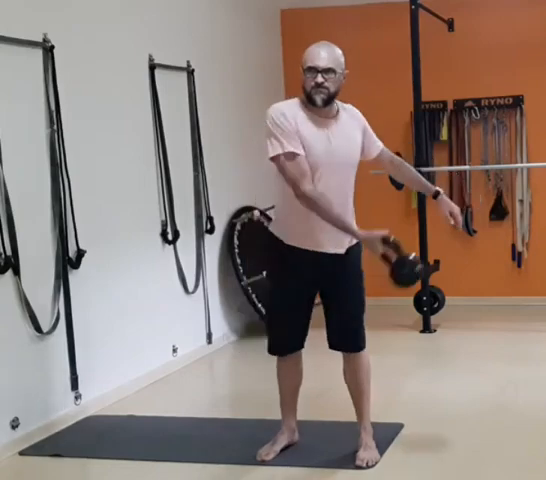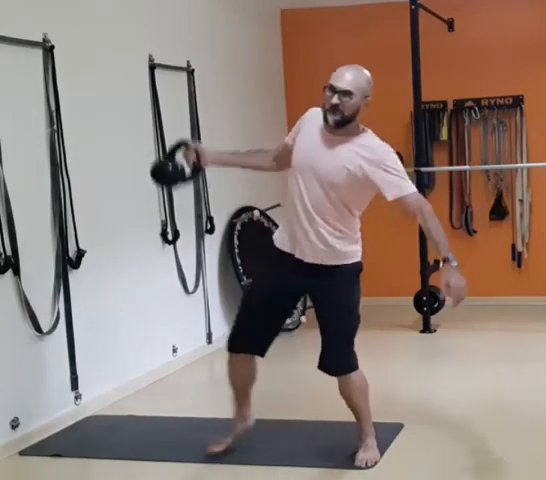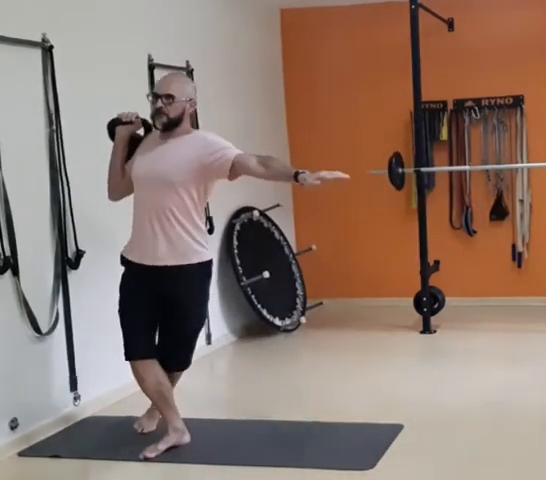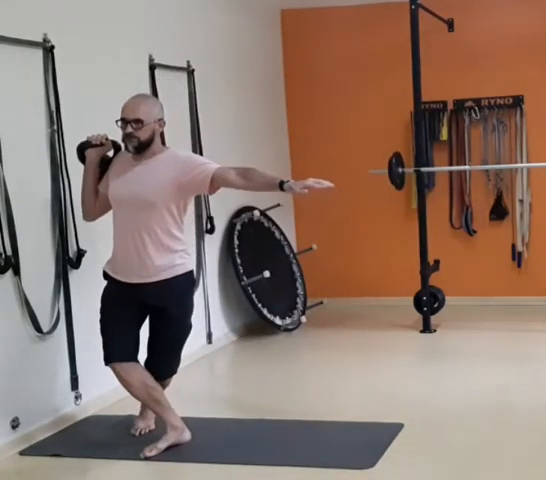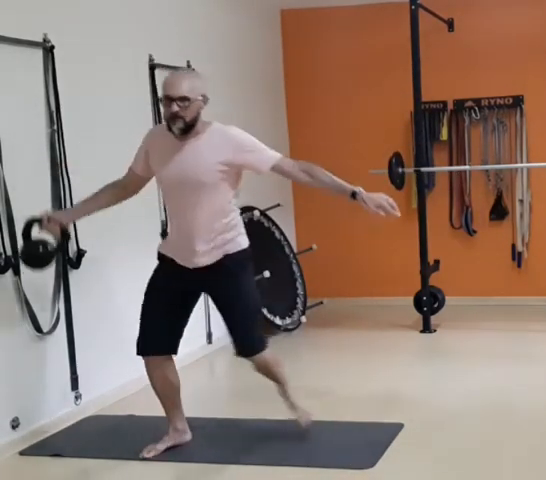
dt=1s
person 1, frame 1
left shoulder: (353, 118)
right shoulder: (282, 116)
left elbow: (390, 161)
right elbow: (304, 189)
left wrist: (436, 194)
right wrist: (359, 232)
left hip: (343, 250)
right hip: (293, 250)
left knee: (352, 344)
right knee: (285, 344)
left ankle: (366, 434)
right ankle: (288, 428)
person 1, frame 2
left shoulder: (374, 153)
right shoulder: (309, 122)
left elbow: (417, 206)
right elbow: (275, 160)
left wrist: (448, 263)
right wrist: (212, 157)
left hip: (337, 266)
right hip: (287, 256)
left knee: (340, 362)
right knee: (241, 344)
left ankle: (368, 437)
right ankle: (242, 417)
person 1, frame 3
left shoulder: (205, 146)
right shoulder: (147, 145)
left elbow: (254, 164)
right elbow: (116, 191)
left wrist: (299, 175)
right wrist: (121, 141)
left hip: (187, 268)
right hip: (139, 266)
left knee: (175, 355)
right knee: (139, 354)
left ankle: (159, 407)
right ankle: (175, 428)
person 1, frame 4
left shoulder: (181, 164)
right shoulder: (118, 164)
left elbow: (236, 176)
right elbow: (90, 212)
left wrist: (285, 184)
right wrist: (91, 163)
left hip: (170, 280)
right hip: (121, 281)
left knee: (162, 365)
right knee: (119, 361)
left ankle: (149, 408)
right ankle: (174, 426)
person 1, frame 5
left shoulder: (229, 140)
right shoulder: (154, 141)
left elbow: (296, 169)
right elbow: (124, 187)
left wrist: (357, 193)
right wrist: (71, 213)
left hip: (228, 258)
right hip: (176, 261)
left knee: (252, 348)
right knee: (152, 350)
left ankle: (286, 392)
right ankle: (178, 428)
